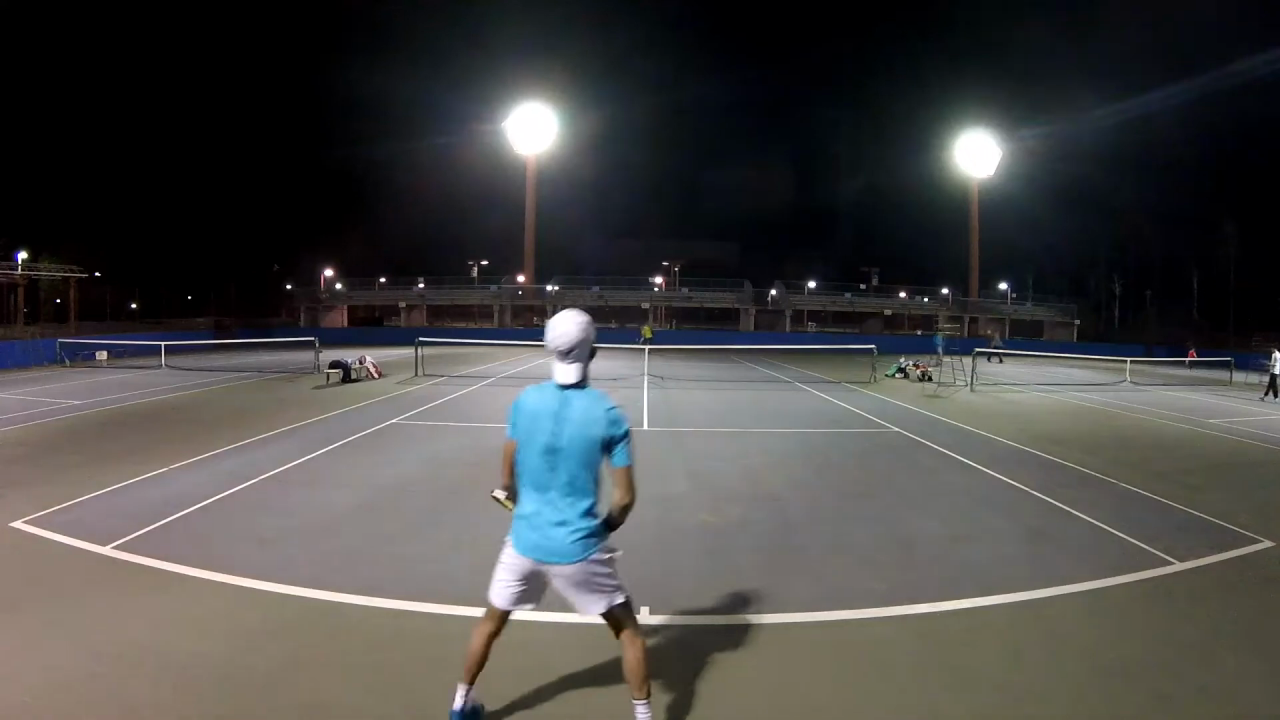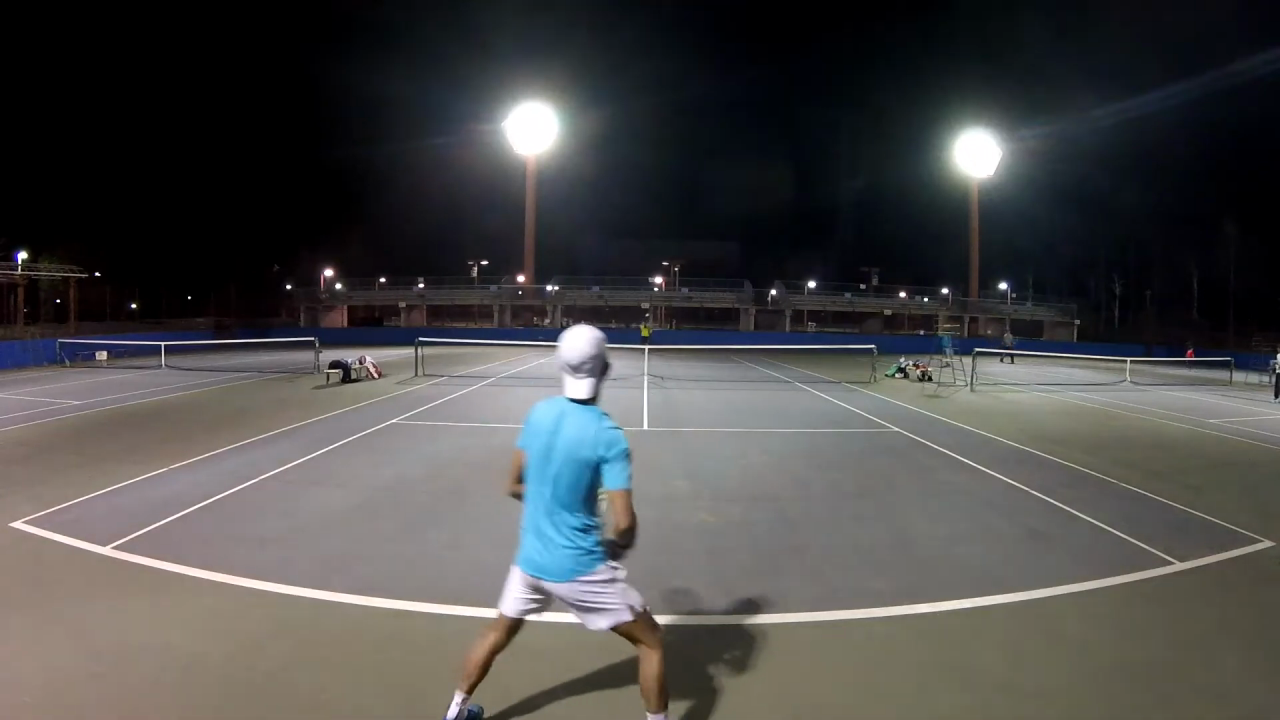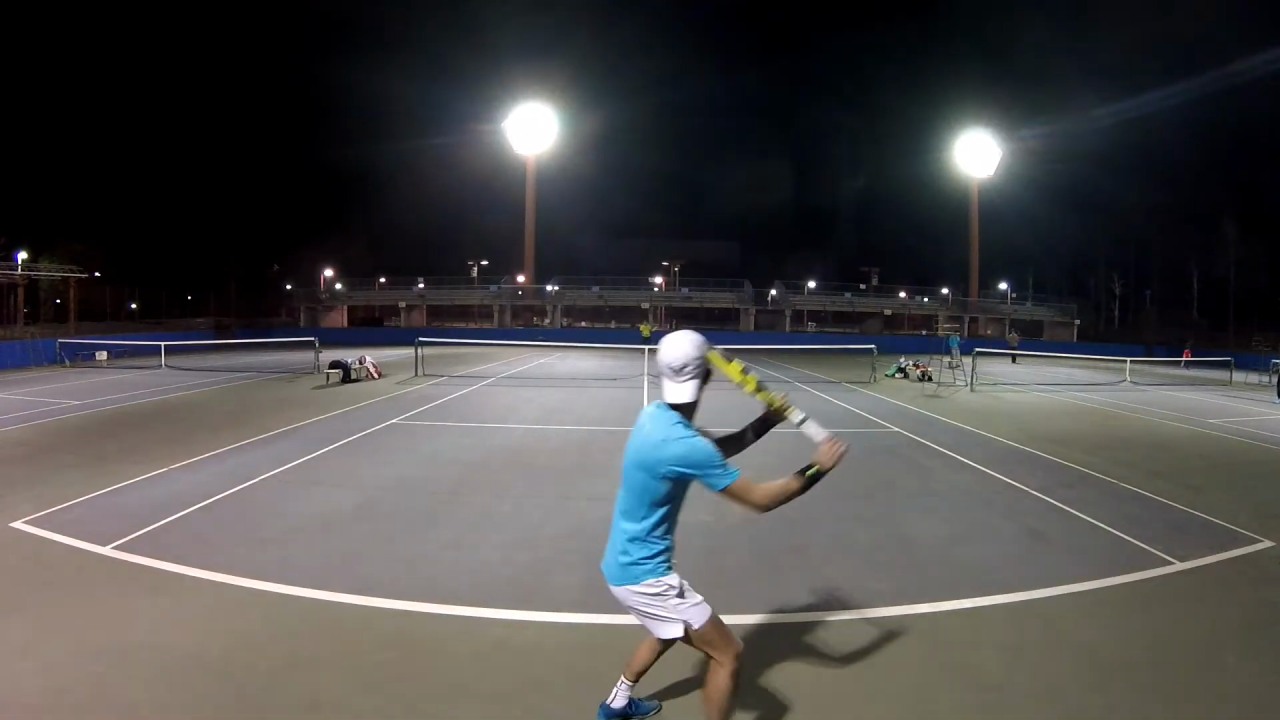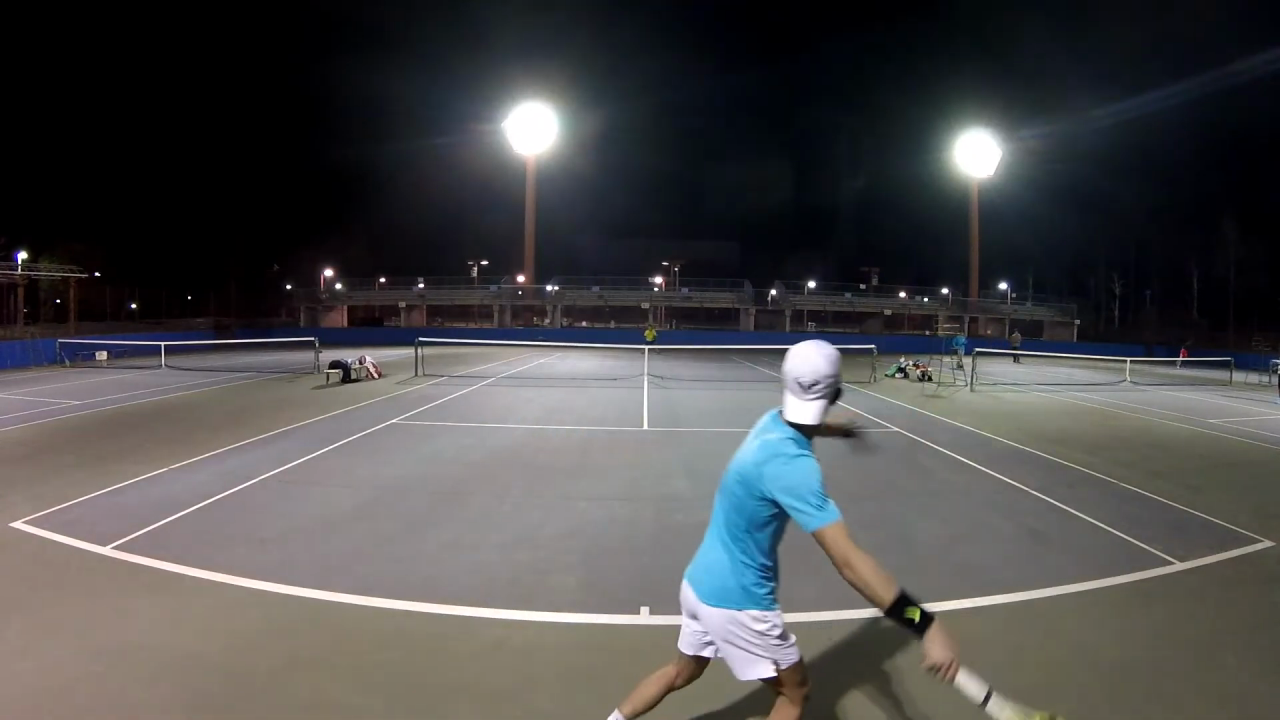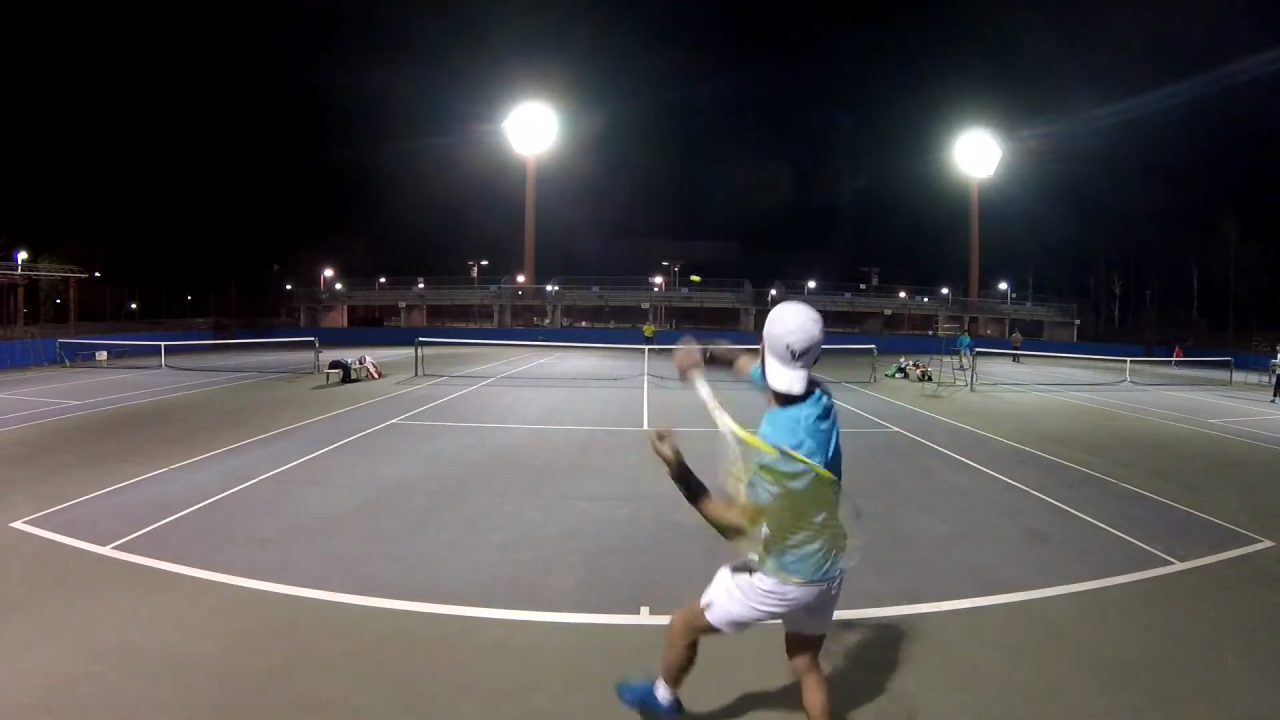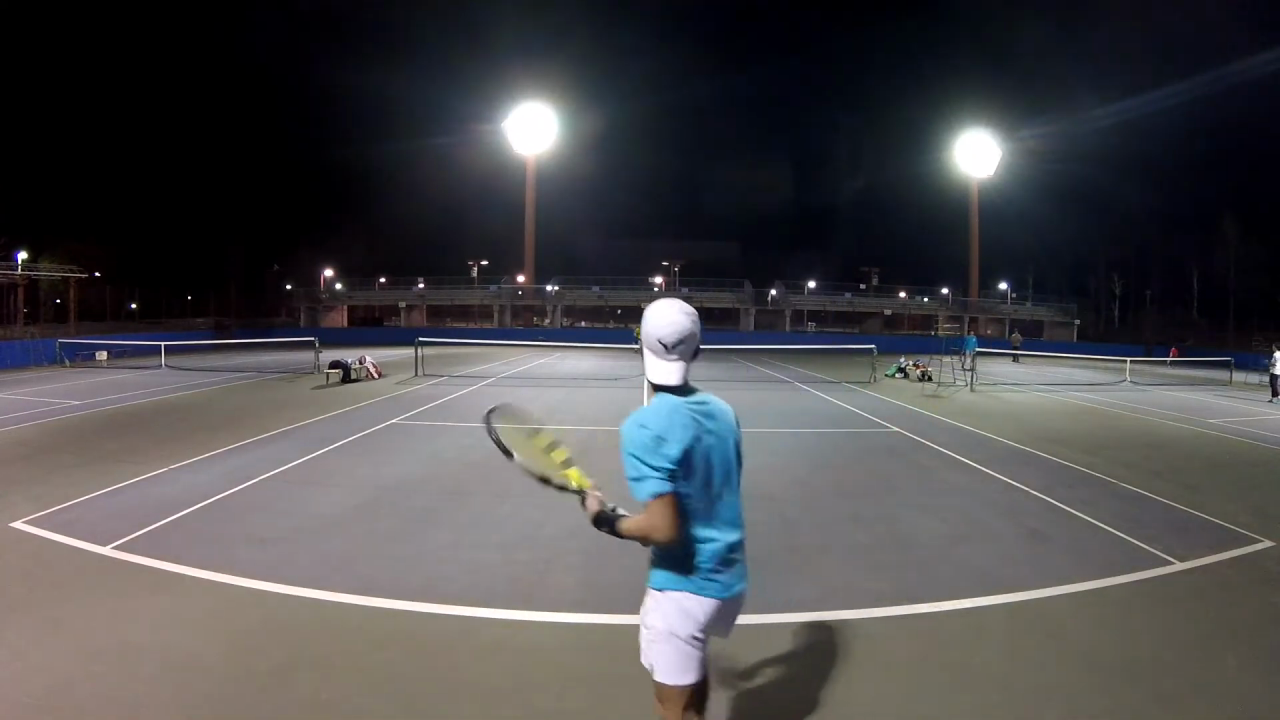
dt=0.5s
person 1, frame 1
left shoulder: (525, 403)
right shoulder: (608, 415)
left elbow: (507, 481)
right elbow: (625, 499)
right wrist: (604, 528)
left hip: (526, 542)
right hip: (580, 548)
left knee: (491, 624)
right knee: (629, 631)
person 1, frame 2
left shoulder: (539, 415)
right shoulder: (607, 436)
left elbow: (515, 486)
right elbow: (624, 521)
right wrist: (619, 547)
left hip: (532, 559)
right hip: (581, 567)
left knee: (499, 632)
right knee: (651, 643)
person 1, frame 3
left shoulder: (656, 415)
right shoulder: (681, 445)
left elbow: (722, 449)
right elbow: (759, 499)
left wrist: (769, 418)
right wrist: (818, 467)
left hip: (625, 563)
right hip: (643, 575)
left knee: (667, 634)
right knee: (727, 655)
person 1, frame 4
left shoulder: (773, 423)
right shoulder: (791, 465)
left elbow: (809, 425)
right elbow: (848, 561)
left wrist: (844, 428)
right wrist: (925, 626)
left hip: (699, 584)
right hip: (739, 603)
left knee: (682, 671)
person 1, frame 5
left shoulder: (782, 439)
right shoulder: (817, 395)
left elbow: (736, 526)
right elbow: (760, 360)
left wrist: (679, 471)
right wrist: (706, 354)
left hip: (790, 573)
right hip: (826, 569)
left knee: (685, 623)
right knee: (805, 666)
person 1, frame 6
left shoulder: (644, 426)
right shoulder: (721, 412)
left elbow: (662, 529)
left wrist: (603, 518)
left hip: (684, 586)
right hip: (730, 578)
right knee: (691, 662)
